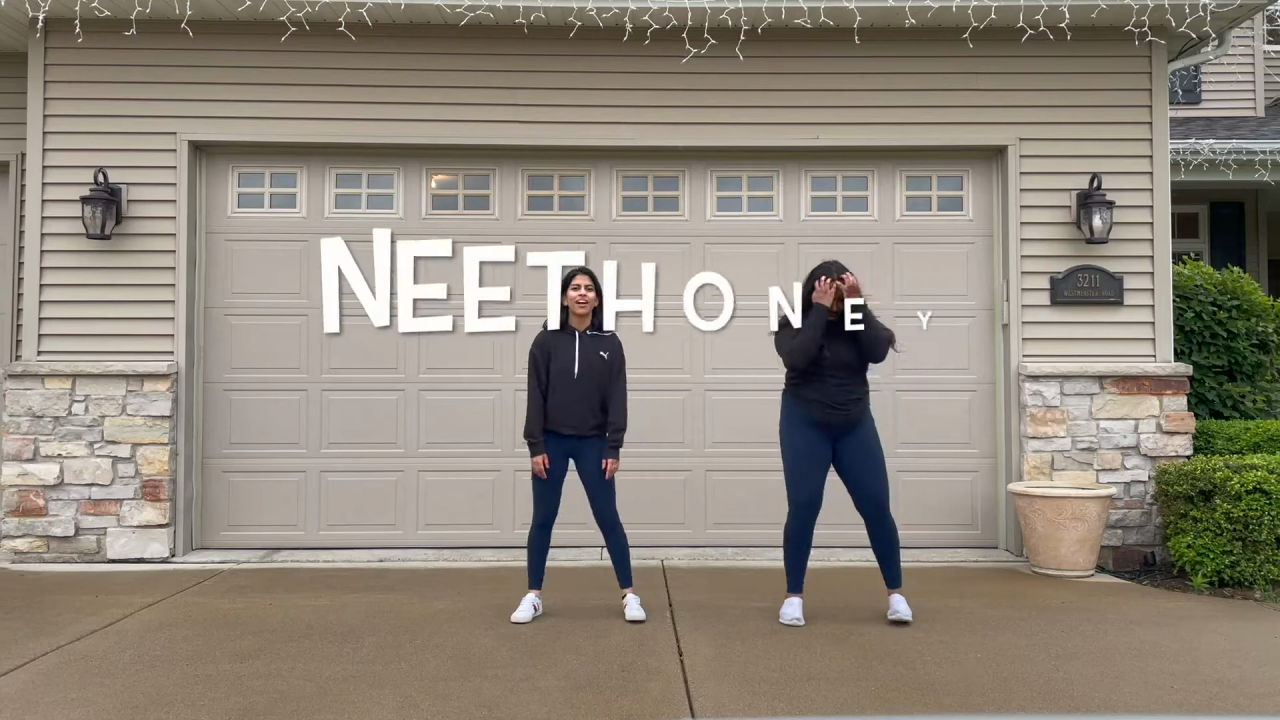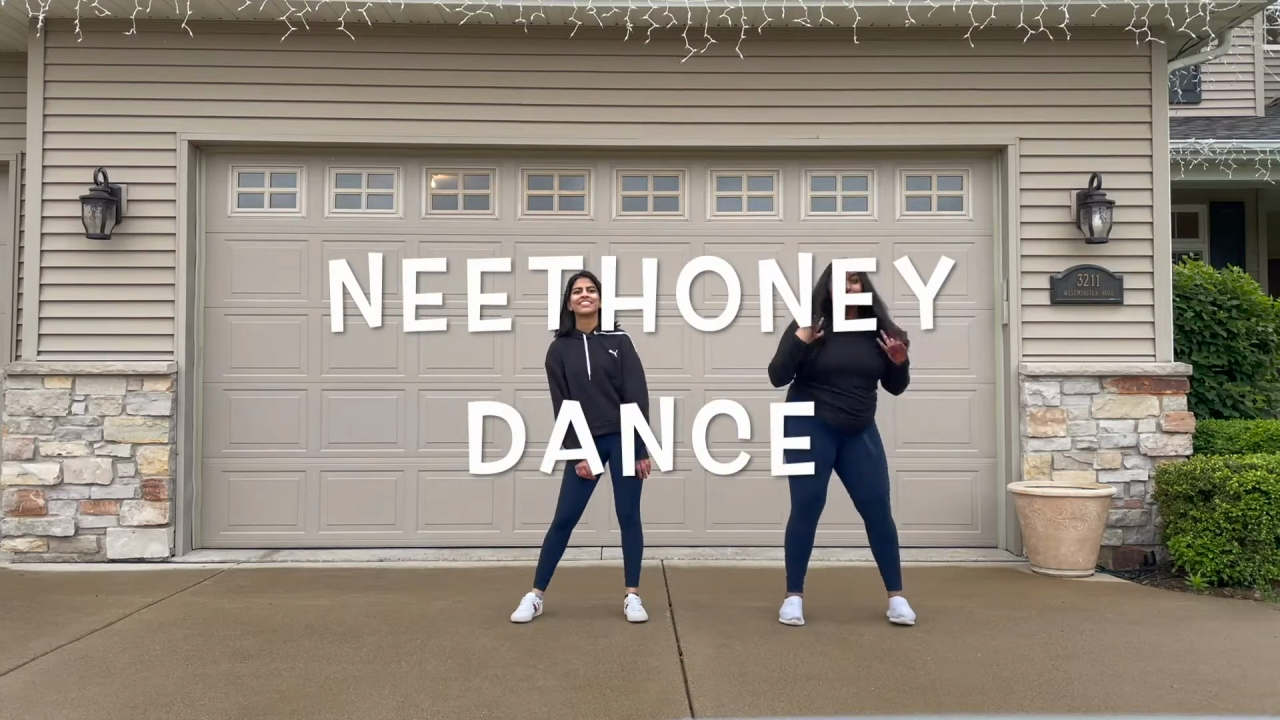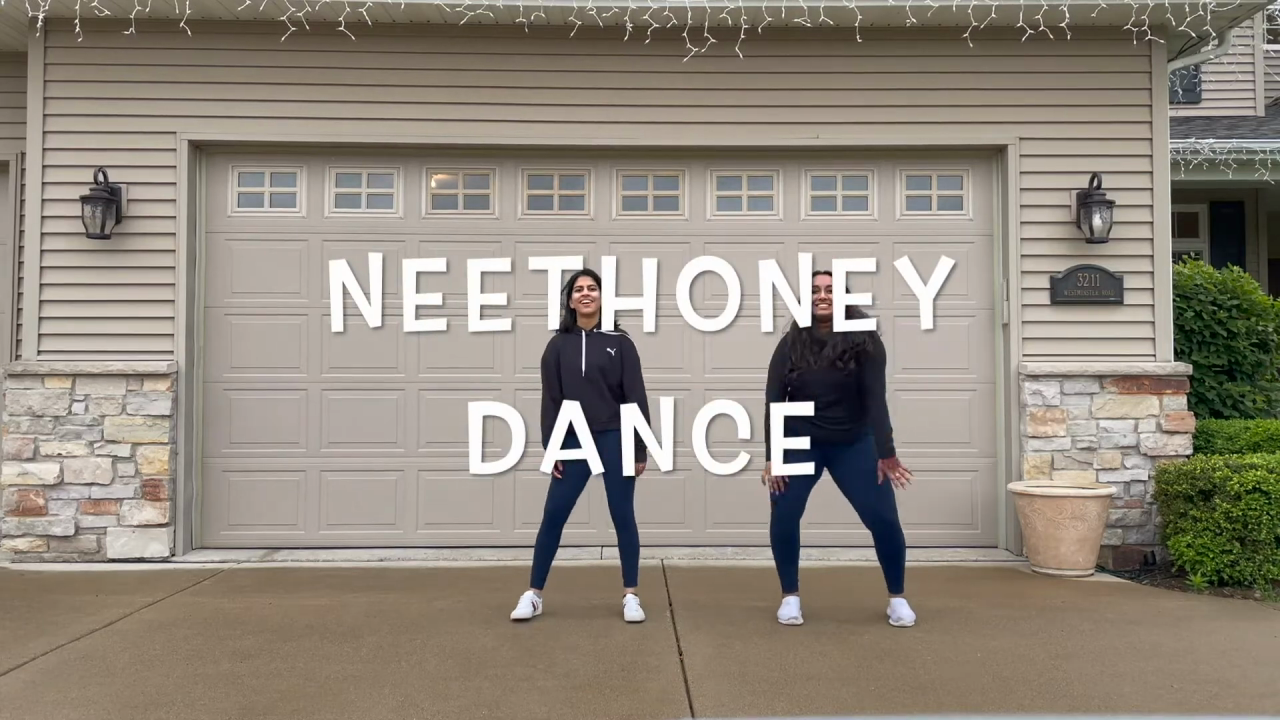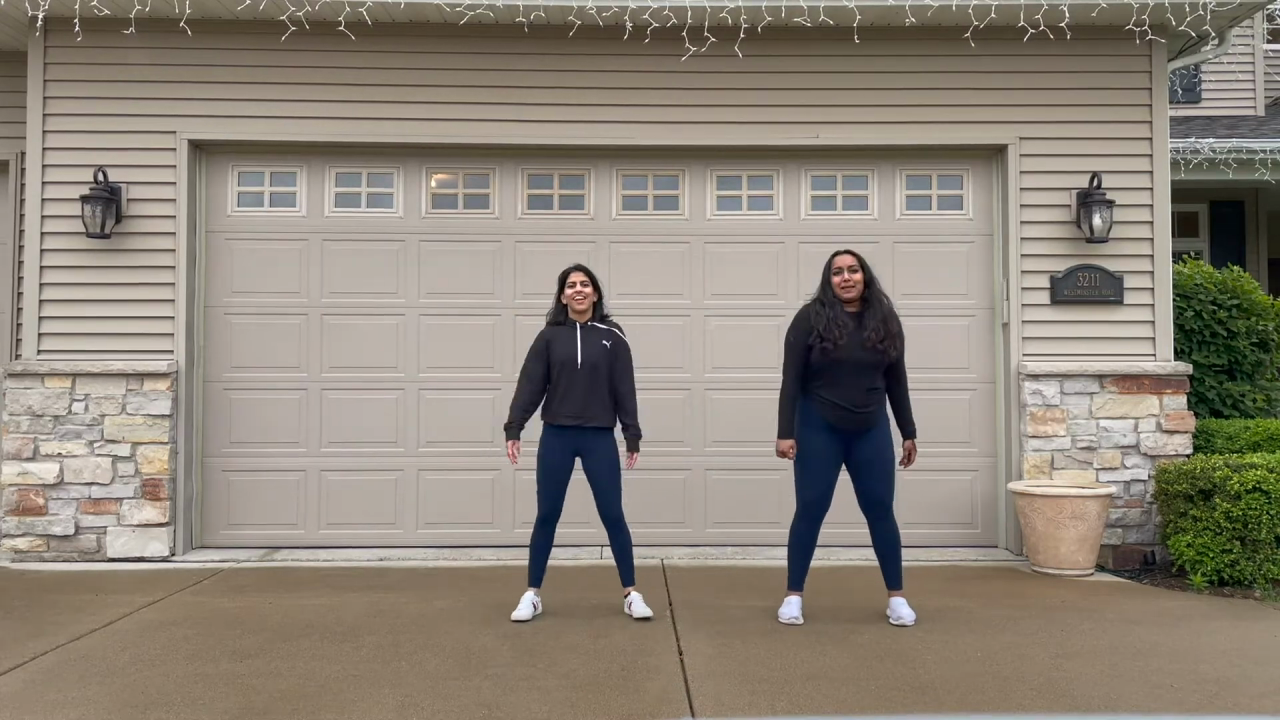
dt=1s
person 1, frame 1
left shoulder: (858, 322)
right shoulder: (792, 324)
left elbow: (877, 353)
right elbow: (798, 359)
left wrist: (857, 306)
right wrist: (820, 310)
left hip: (855, 427)
right hip: (805, 425)
left knee: (876, 506)
right knee: (803, 508)
left ankle: (896, 593)
right ankle: (793, 597)
person 1, frame 2
left shoulder: (877, 331)
right shoulder: (809, 327)
left elbow: (895, 387)
right elbow: (777, 377)
left wrist: (900, 361)
right wrist: (798, 342)
left hip: (860, 432)
right hip: (810, 428)
left knee: (878, 509)
right knee: (806, 510)
left ankle: (896, 596)
right ankle: (793, 596)
person 1, frame 3
left shoulder: (864, 339)
right shoulder: (791, 344)
left elbow: (875, 398)
right elbow: (773, 401)
left wrist: (886, 453)
right wrist: (772, 457)
left hip: (854, 443)
right hip: (801, 442)
left knee: (883, 518)
right knee: (784, 515)
left ankle: (896, 598)
right ankle: (790, 596)
person 1, frame 4
left shoulder: (885, 321)
right shoulder: (811, 319)
left elbow: (896, 381)
right elbow: (791, 380)
left wrist: (908, 433)
right wrist: (786, 433)
left hip: (871, 429)
right hip: (819, 428)
left knee: (880, 509)
right knee: (811, 509)
left ankle: (896, 597)
right ankle: (793, 596)
person 2, frame 1
left shoulder: (609, 343)
right shoulder: (547, 340)
left elbow: (617, 398)
right elbow: (536, 396)
left wrist: (614, 448)
right wrist: (536, 446)
left hip: (592, 443)
right hip: (552, 442)
left knee: (608, 518)
right knee: (543, 520)
left ankle: (629, 595)
right ankle: (533, 596)
person 2, frame 2
left shoulder: (619, 341)
right shoulder: (559, 349)
left elbow: (637, 395)
right elbow: (562, 405)
left wrist: (643, 448)
right wrist: (576, 453)
left hip: (623, 441)
right hip: (586, 444)
left knee: (629, 518)
right knee: (564, 520)
left ankle: (631, 595)
right ankle: (535, 595)
person 2, frame 3
left shoulder: (619, 342)
right shoulder: (558, 345)
left elbow: (635, 396)
right elbow: (550, 399)
left wrist: (639, 449)
right wrist: (551, 447)
left hip: (615, 440)
right hip: (574, 441)
left knee: (623, 517)
right knee: (553, 517)
left ankle: (630, 595)
right ankle: (534, 594)
person 2, frame 4
left shoulder: (612, 336)
right shoulder: (549, 337)
left elbow: (623, 388)
right elbow: (530, 384)
left wrist: (633, 437)
right wrist: (513, 429)
left hip: (600, 438)
right hip: (556, 437)
left knee: (613, 516)
right knee: (546, 516)
left ankle: (631, 593)
right ankle: (533, 594)
